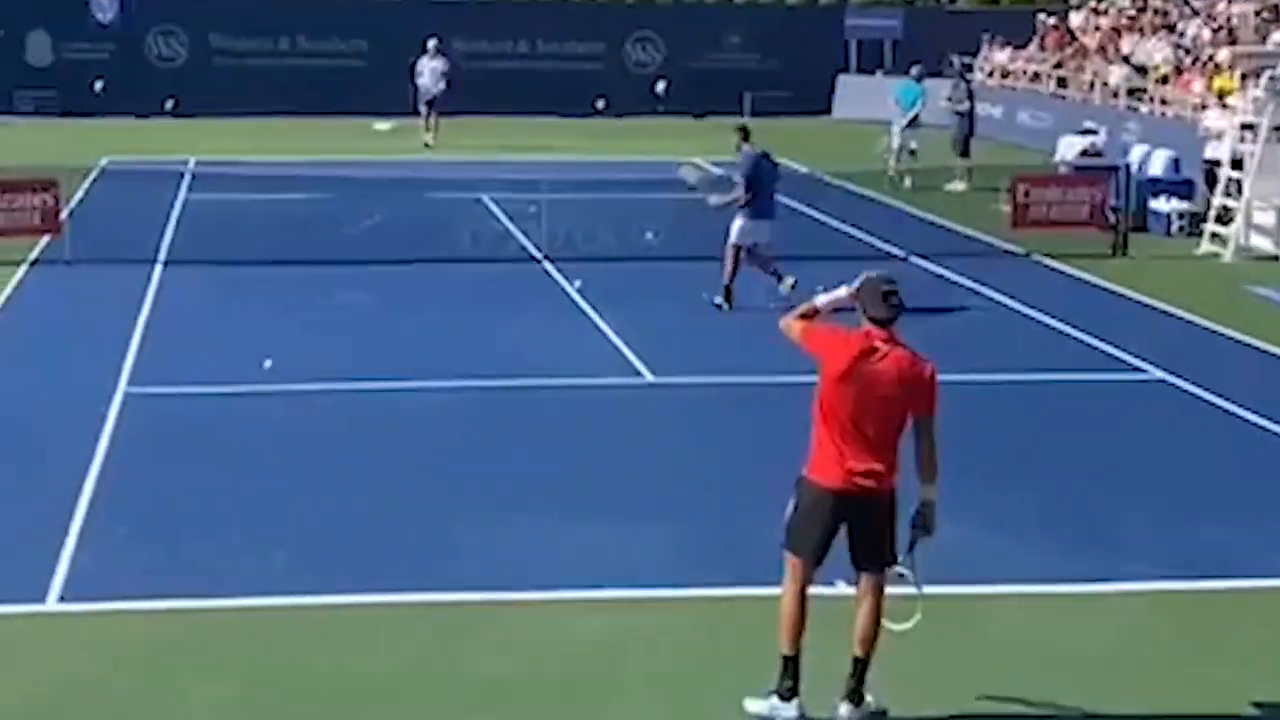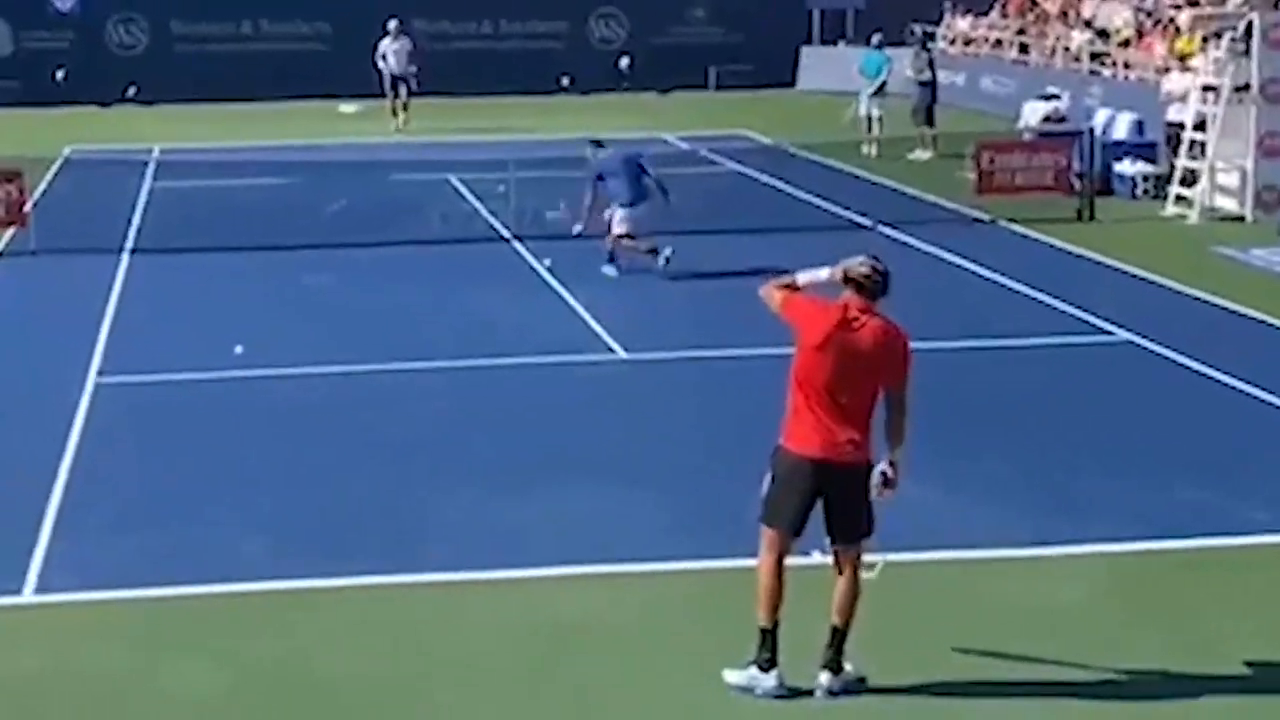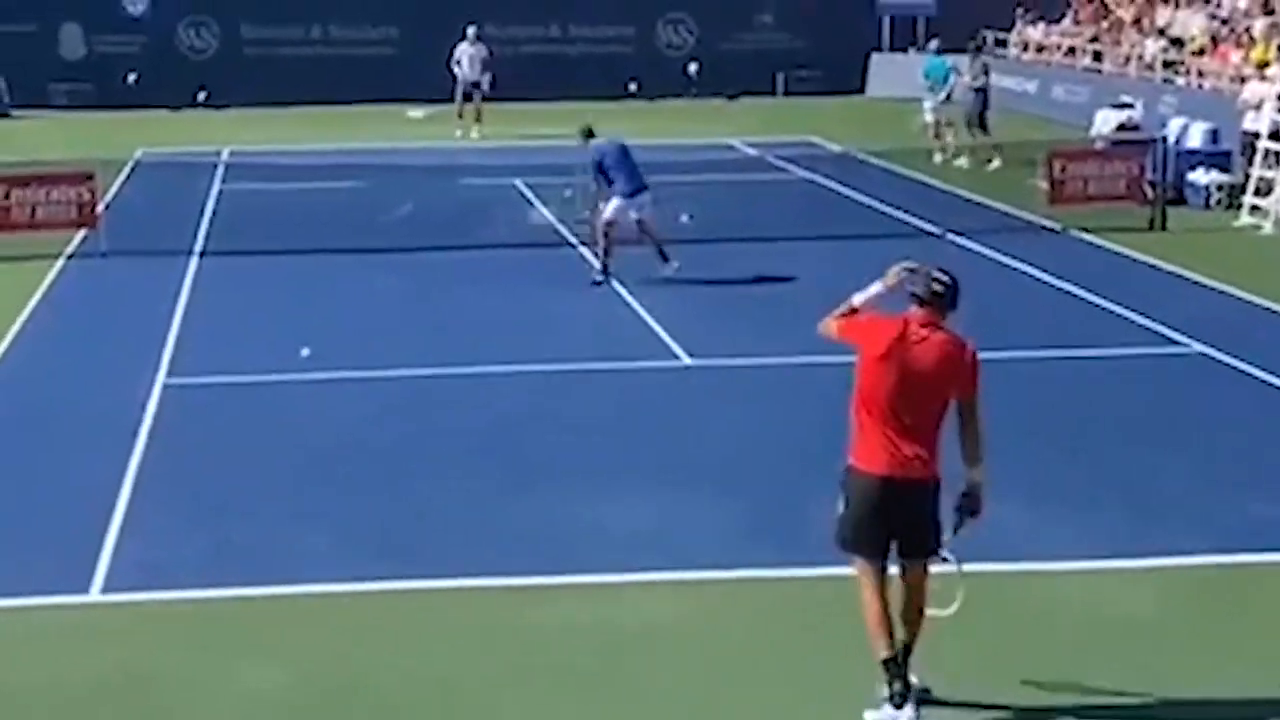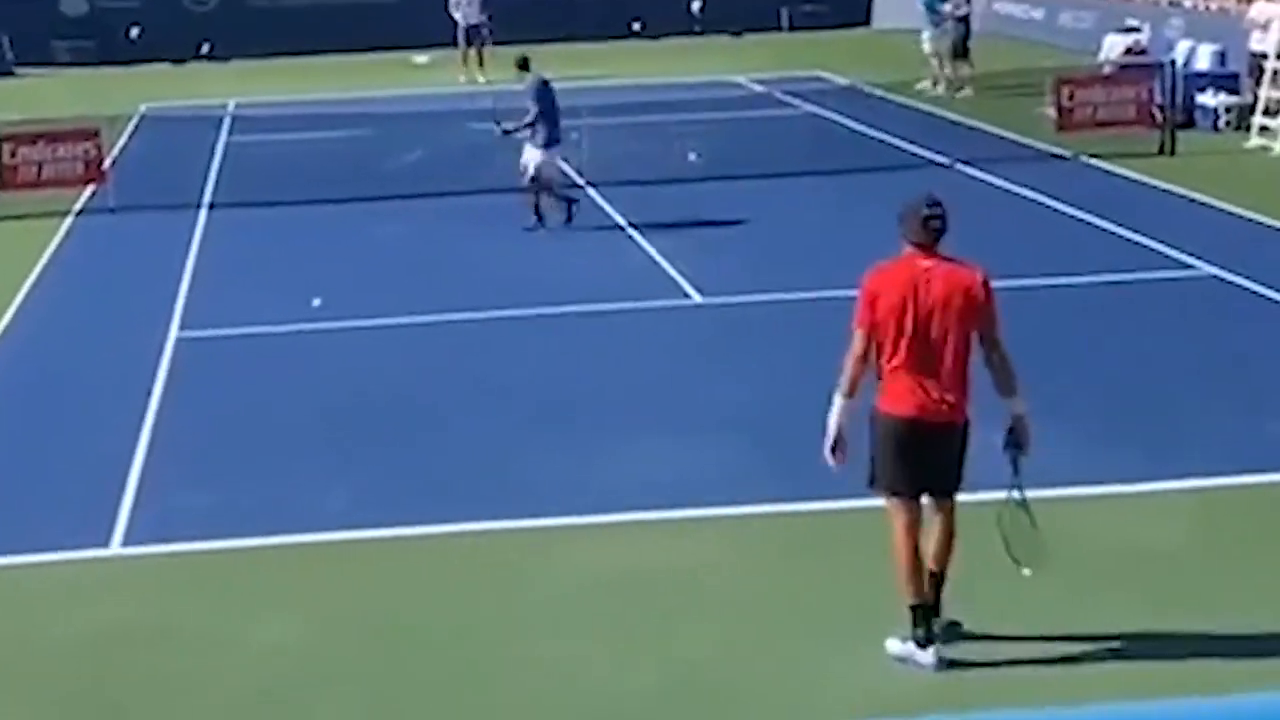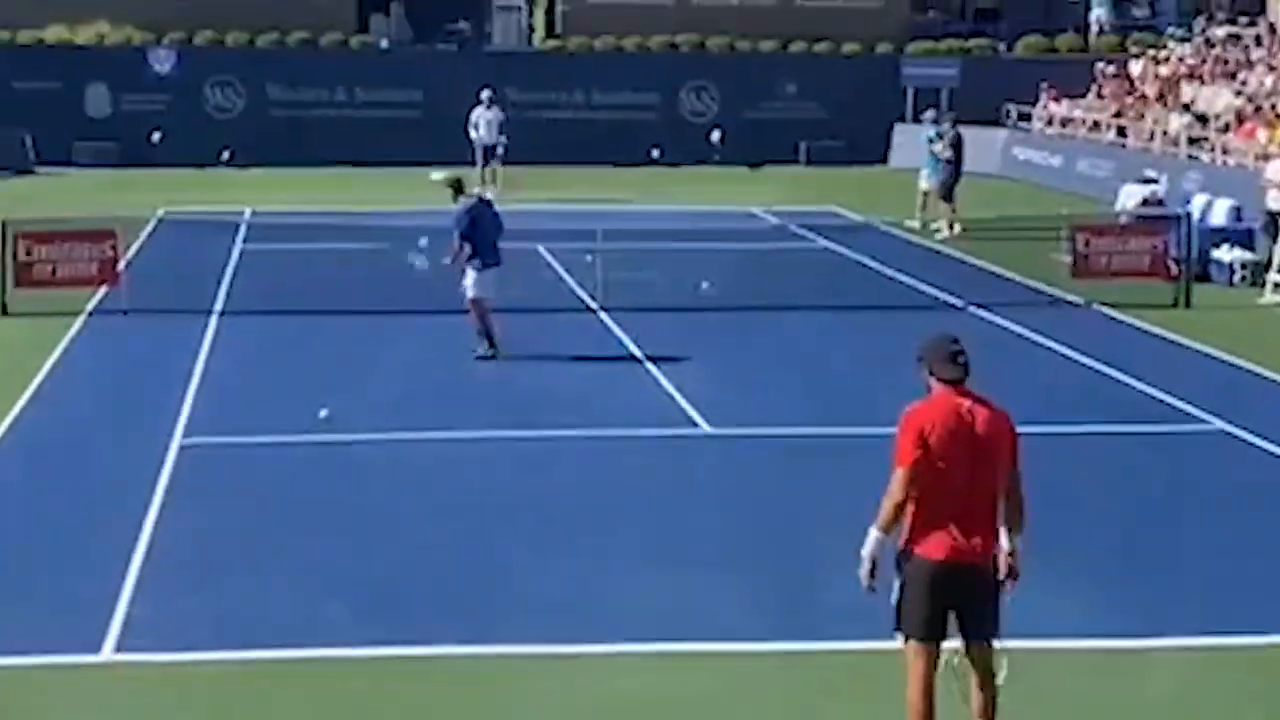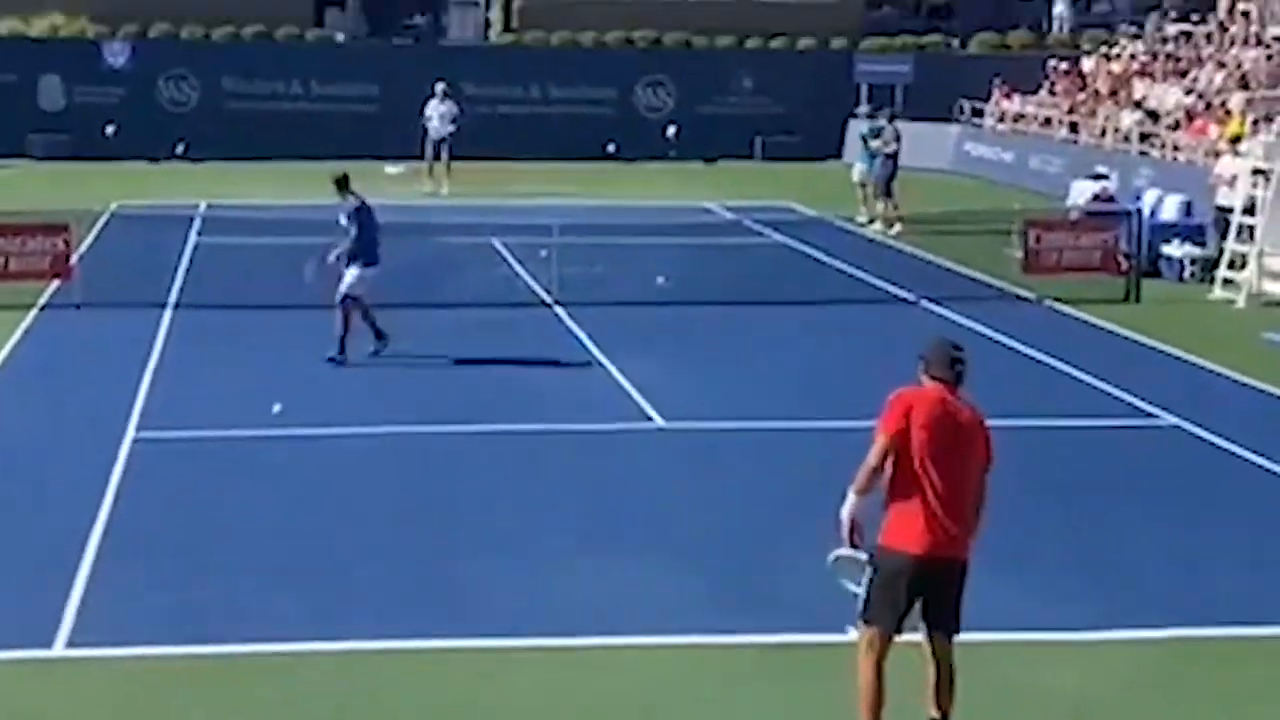
dt=0.5s
person 1, frame 1
left shoulder: (838, 345)
right shoulder: (917, 370)
left elbow: (789, 322)
right elbow: (925, 443)
left wrist: (840, 295)
right wrist: (928, 501)
left hip: (823, 485)
right hip: (876, 493)
left knee: (795, 582)
right knee: (871, 591)
person 1, frame 2
left shoulder: (818, 315)
right shoulder: (892, 339)
left elbow: (768, 290)
right elbow: (895, 409)
left wrist: (826, 273)
right wrist: (892, 460)
left hip: (799, 454)
right hip: (851, 461)
left knee: (772, 552)
right knee: (848, 562)
left ankle: (766, 666)
right ankle: (833, 667)
person 1, frame 3
left shoulder: (875, 330)
right shoulder: (960, 353)
left elbow: (828, 325)
right elbow: (969, 426)
left wrist: (877, 287)
right wrist: (974, 483)
left hip: (868, 474)
right hip: (920, 479)
left knee: (871, 581)
right knee: (914, 580)
right ankle: (898, 677)
person 1, frame 4
left shoulder: (880, 279)
right shoulder: (971, 281)
left elbow: (859, 356)
right elbow: (994, 355)
left wrist: (835, 419)
right wrist: (1017, 413)
left hip: (896, 415)
right hip: (949, 416)
left knee: (905, 521)
right knee: (944, 511)
left ankle: (922, 637)
right ankle: (932, 613)
person 1, frame 5
left shoulder: (920, 417)
right shoulder: (999, 421)
left elbow: (900, 495)
right elbow: (1013, 500)
left wrist: (871, 546)
right wrist: (1009, 550)
left hip: (928, 557)
right hip: (980, 560)
left knee: (921, 663)
right knee: (981, 661)
person 1, frame 6
left shoulder: (907, 400)
right shoulder: (977, 424)
left elbow: (875, 463)
left wrist: (851, 506)
left hip: (903, 544)
right hip: (952, 552)
left knee: (872, 647)
right knee: (940, 650)
